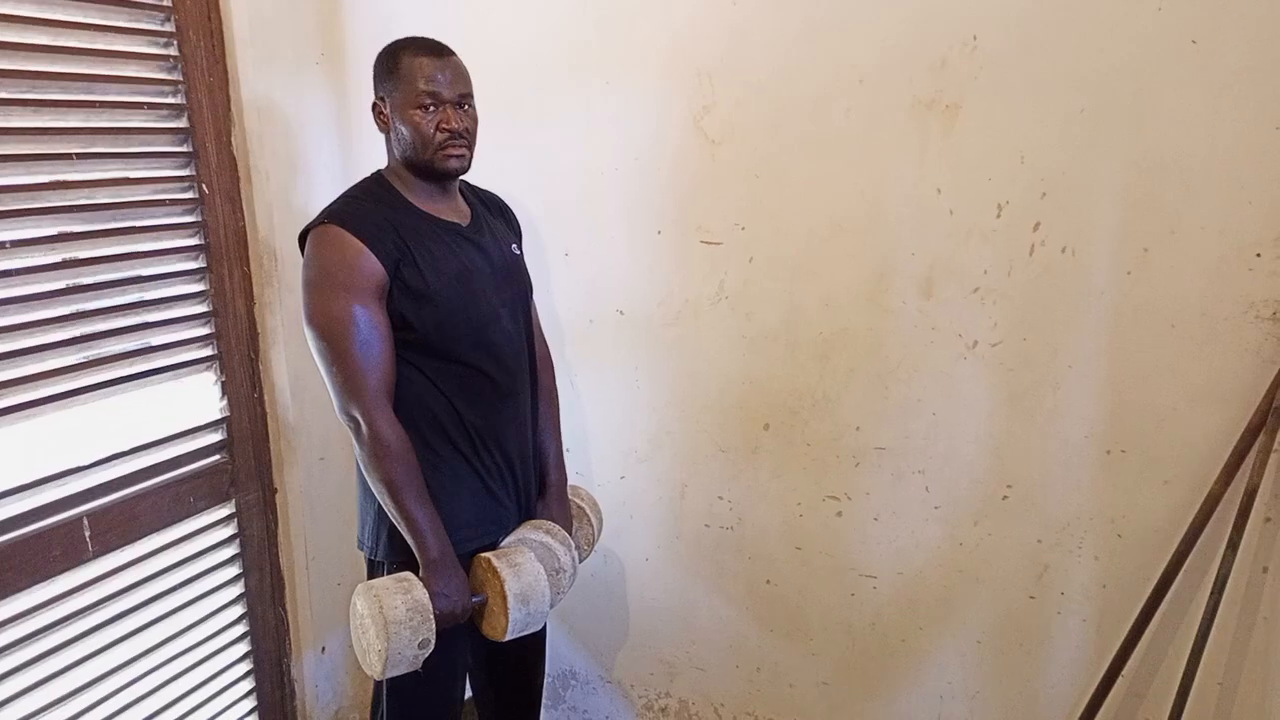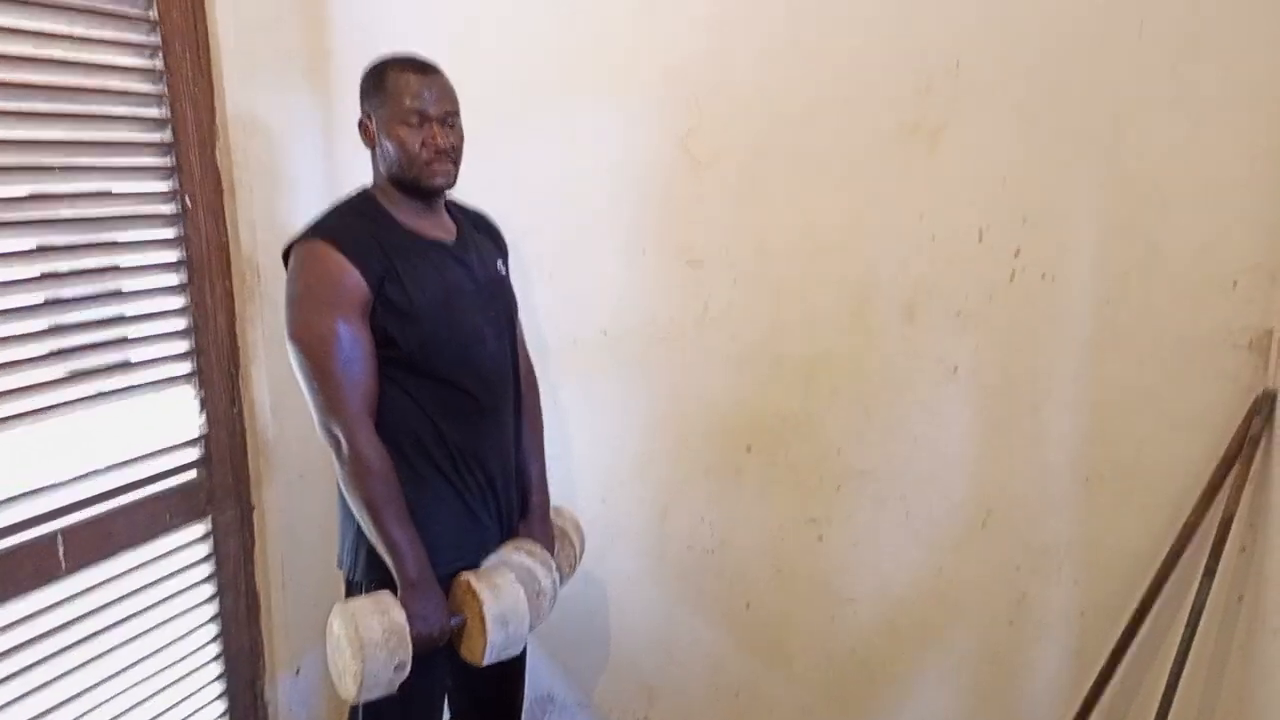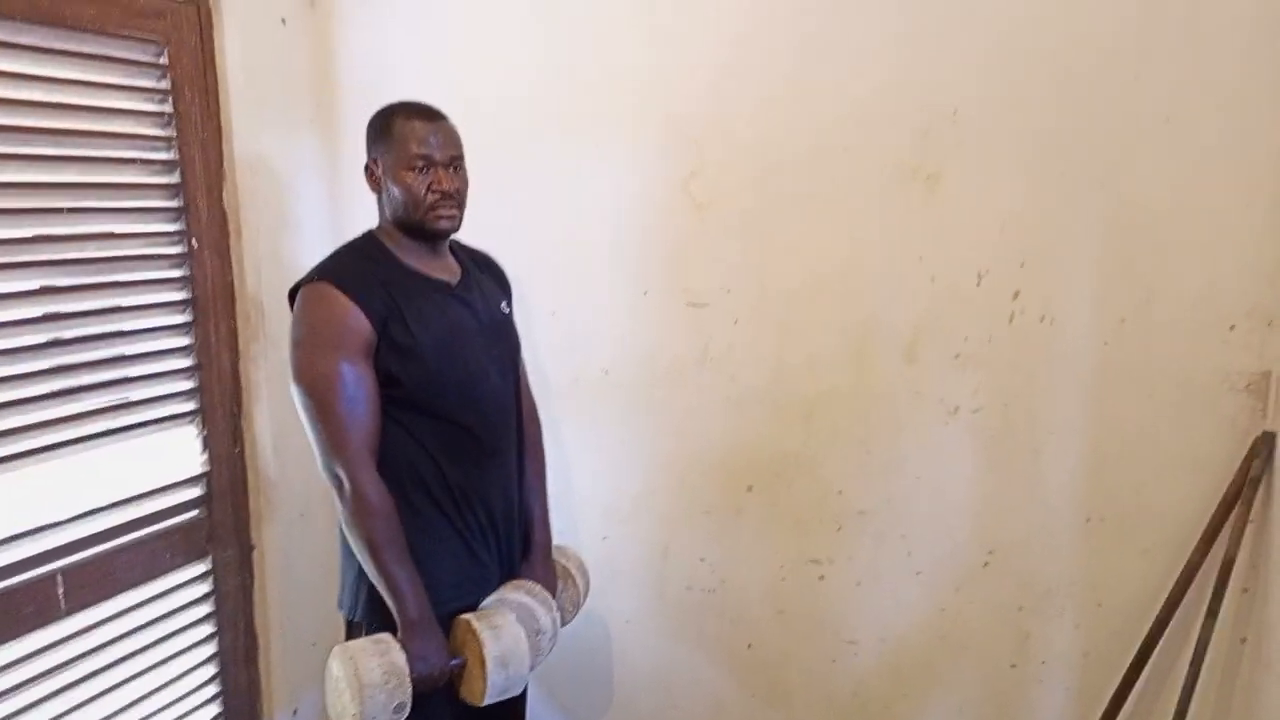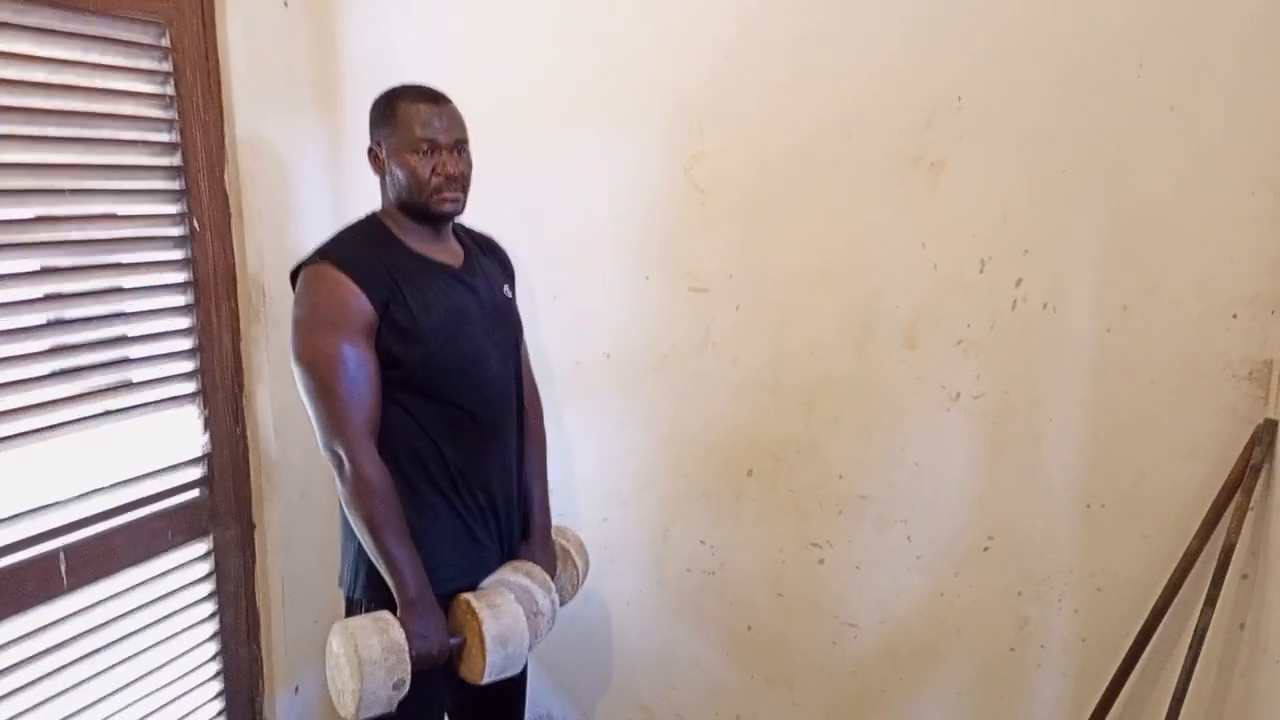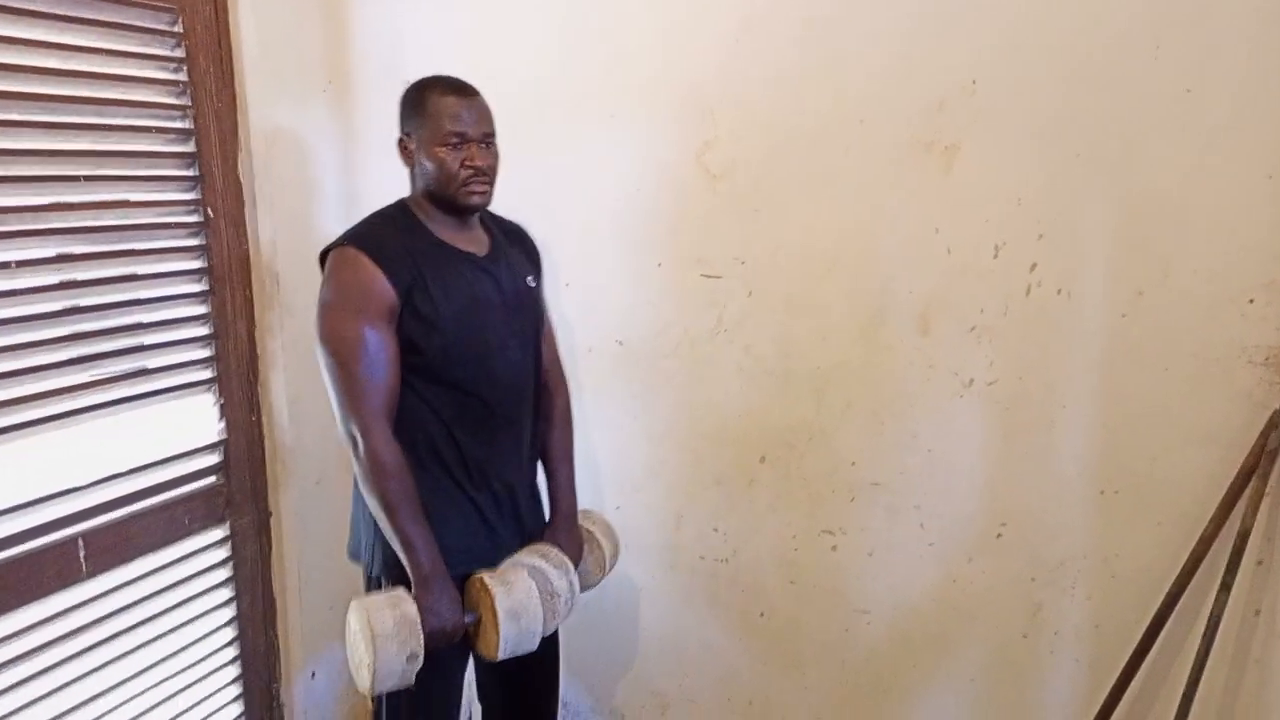
dt=0.3s
person 1, frame 1
left shoulder: (496, 215)
right shoulder: (349, 239)
right elbow: (369, 416)
left wrist: (555, 487)
right wrist: (436, 557)
left hip: (517, 512)
right hip: (424, 531)
person 1, frame 2
left shoulder: (482, 234)
right shoulder: (334, 256)
right elbow: (351, 433)
left wrist: (537, 509)
right wrist: (413, 576)
left hip: (499, 535)
right hip: (407, 553)
person 1, frame 3
left shoulder: (487, 275)
right shoulder: (338, 298)
right elbow: (352, 473)
left wrist: (540, 550)
right wrist: (413, 618)
left hip: (501, 577)
right hip: (408, 593)
person 1, frame 4
left shoulder: (490, 258)
right shoulder: (341, 280)
right elbow: (353, 453)
left wrist: (539, 532)
right wrist: (412, 596)
left hip: (500, 551)
right hip: (406, 568)
person 1, frame 5
left shoulder: (516, 246)
right shoulder: (366, 263)
right elbow: (370, 435)
left wrist: (565, 516)
right wrist: (428, 574)
left hip: (516, 532)
right hip: (422, 546)
